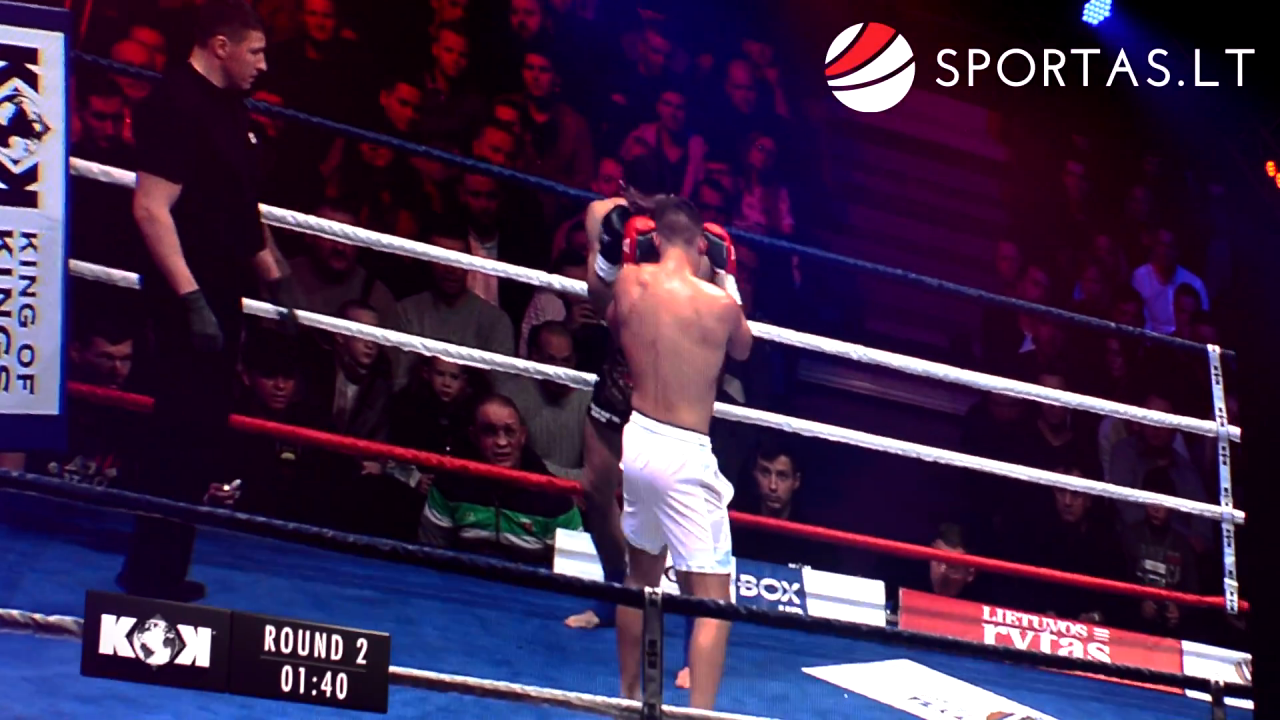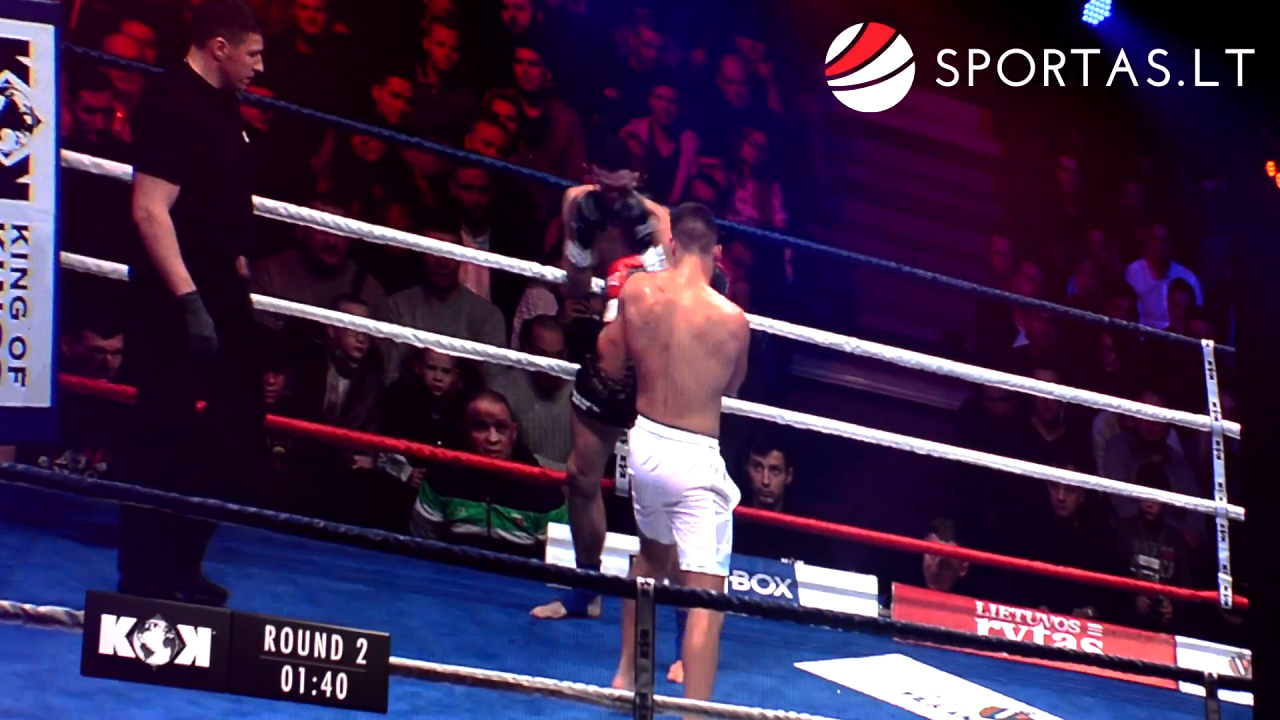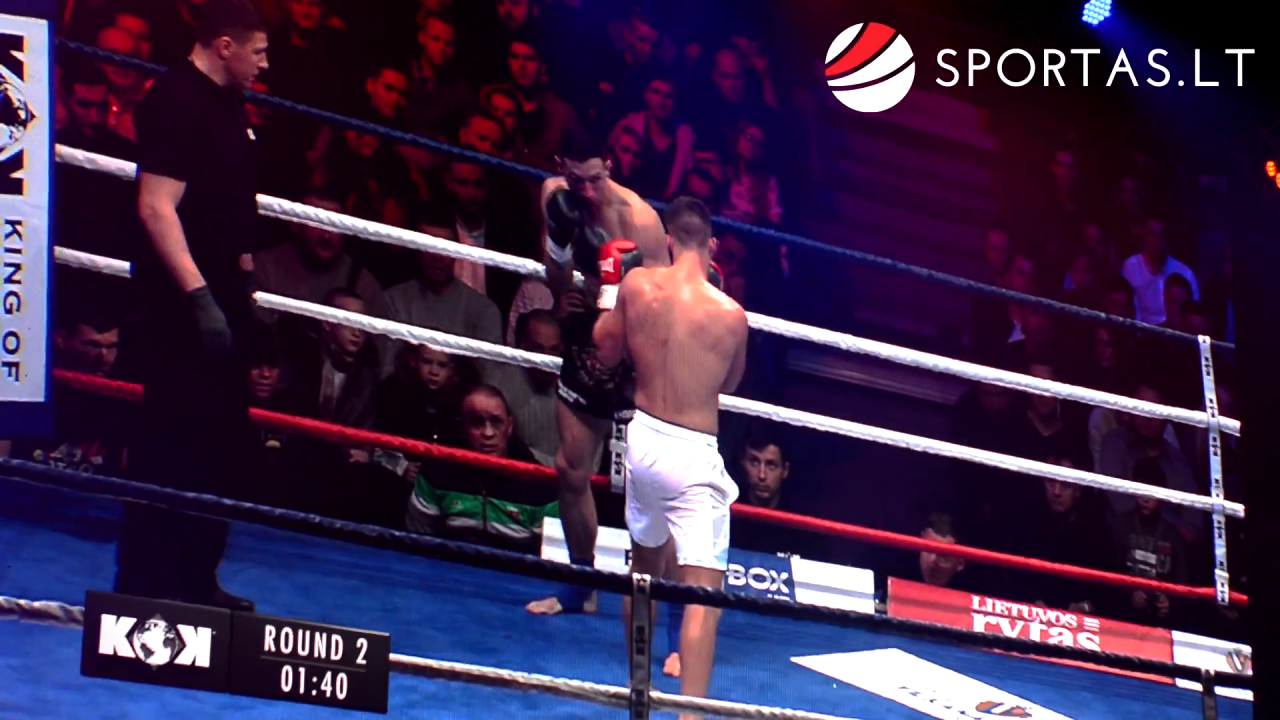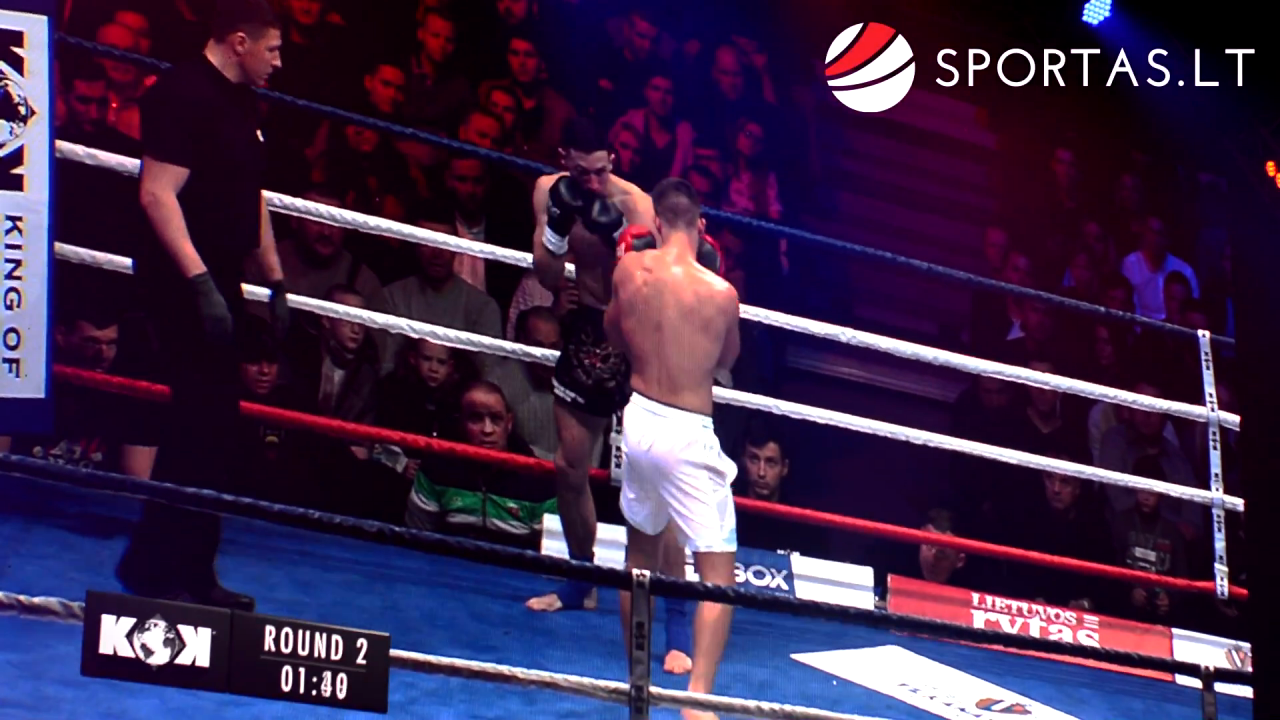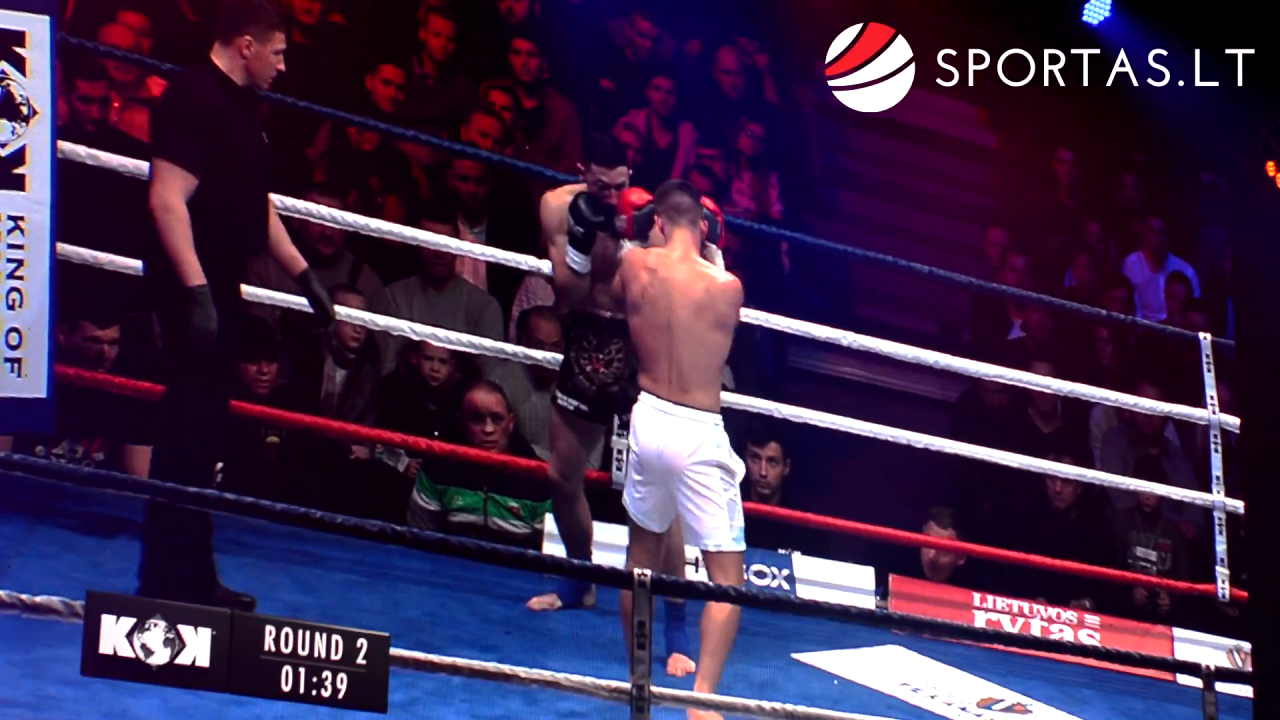
dt=0.2s
person 1, frame 1
left shoulder: (229, 106)
right shoulder: (175, 105)
right elbow: (151, 209)
left wrist: (274, 281)
right wrist: (192, 300)
left hip: (222, 291)
right hip: (189, 298)
left knee: (198, 435)
right knee: (188, 437)
left ankle: (156, 569)
right ankle: (152, 581)
person 1, frame 2
left shoulder: (221, 104)
right shoulder: (170, 104)
right elbow: (149, 210)
left wrist: (240, 284)
right wrist: (189, 300)
left hip: (218, 290)
right hip: (177, 297)
left knee: (240, 423)
right knee: (165, 440)
left ankle: (178, 561)
right ankle: (145, 581)
person 1, frame 3
left shoulder: (228, 104)
right shoulder: (174, 102)
right elbow: (156, 207)
left wrist: (239, 284)
right wrist: (199, 296)
left hip: (219, 289)
right hip: (184, 295)
left knee: (222, 435)
right knee: (174, 436)
left ankle: (191, 575)
right ankle: (143, 581)
person 1, frame 4
left shoulder: (241, 104)
right shoulder: (183, 94)
left elbow: (251, 202)
right elbow: (157, 194)
left wrist: (277, 285)
right wrist: (201, 281)
left hip: (218, 281)
right hip: (190, 285)
left knee: (211, 426)
right knee: (202, 423)
left ankle: (189, 573)
right ankle: (151, 566)
person 1, frame 5
left shoulder: (236, 103)
right shoulder: (195, 98)
left elbow: (253, 205)
right elbow: (167, 199)
left wrist: (304, 275)
right wrist: (197, 290)
left hip: (215, 282)
right hip: (192, 287)
left knee: (200, 429)
right knee: (192, 431)
left ankle: (189, 574)
right ankle: (170, 583)
person 2, frame 1
left shoulder: (629, 280)
right shoulder: (718, 303)
right elbow: (743, 351)
left wrist: (625, 262)
right wrist: (726, 275)
left hip: (639, 442)
right hip: (686, 455)
left knee: (639, 575)
right knee: (712, 601)
left ankle: (629, 697)
person 2, frame 2
left shoulder: (637, 289)
right shoulder: (732, 317)
left elbow: (608, 369)
left hip: (645, 443)
right hip: (695, 458)
left knee: (654, 552)
right knee: (704, 598)
left ankle: (627, 677)
person 2, frame 3
left shoulder: (635, 284)
right shoulder: (730, 313)
left elbow: (606, 355)
right elbow: (729, 384)
left wrist: (608, 287)
left hip: (643, 439)
right hip: (692, 454)
left knee: (646, 561)
right knee: (703, 592)
person 2, frame 4
left shoulder: (629, 268)
right shoulder: (721, 293)
left hip: (640, 422)
right hip: (689, 436)
left knee: (641, 553)
right knee: (717, 574)
person 2, frame 5
left shoulder: (635, 264)
right shoulder: (728, 286)
left wrist: (631, 236)
right wrist: (713, 247)
left hip: (648, 421)
right hip: (698, 434)
left knee: (644, 552)
right knee: (727, 574)
person 3, frame 1
right shoulder: (601, 217)
right elbow: (596, 307)
right wrist: (607, 254)
right hip: (621, 362)
right knee: (597, 490)
right ankle: (616, 599)
person 3, frame 2
left shoulder: (659, 223)
right shoulder: (578, 204)
right elbow: (575, 291)
left wrist: (645, 245)
right wrist: (580, 241)
right knee: (581, 478)
right ankle: (586, 591)
person 3, frame 3
left shoulder: (638, 217)
right shoulder: (557, 195)
right elbow: (557, 287)
right wrist: (557, 229)
right hip: (585, 340)
right knee: (571, 474)
right ankle: (579, 587)
person 3, frame 4
left shoulder: (637, 205)
right shoulder: (548, 191)
right elbow: (547, 275)
left wrist: (619, 244)
right wrist: (559, 223)
right hip: (584, 333)
right knee: (569, 471)
left ankle: (677, 624)
right ankle: (580, 584)
person 3, frame 5
right shoulder: (557, 207)
right elbow: (567, 294)
right wrist: (582, 240)
left hip: (641, 347)
right hip: (586, 342)
right knee: (562, 477)
left ankle: (677, 632)
right ankle: (580, 584)
